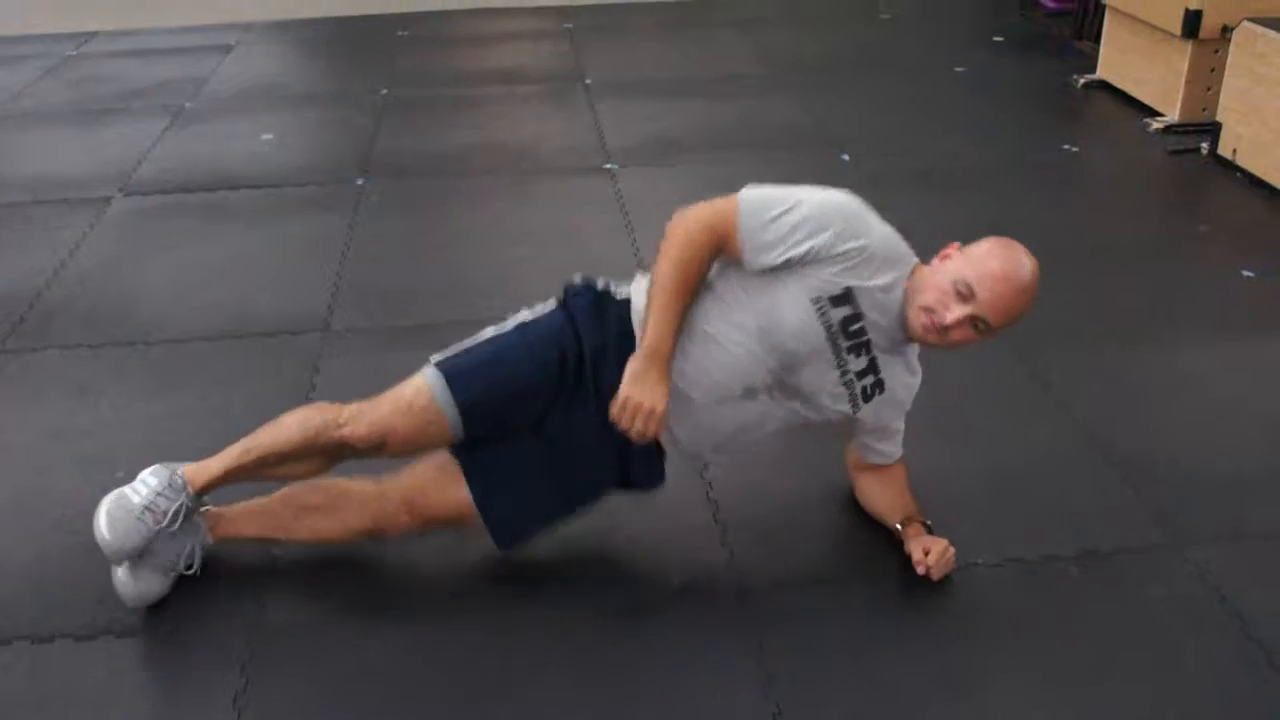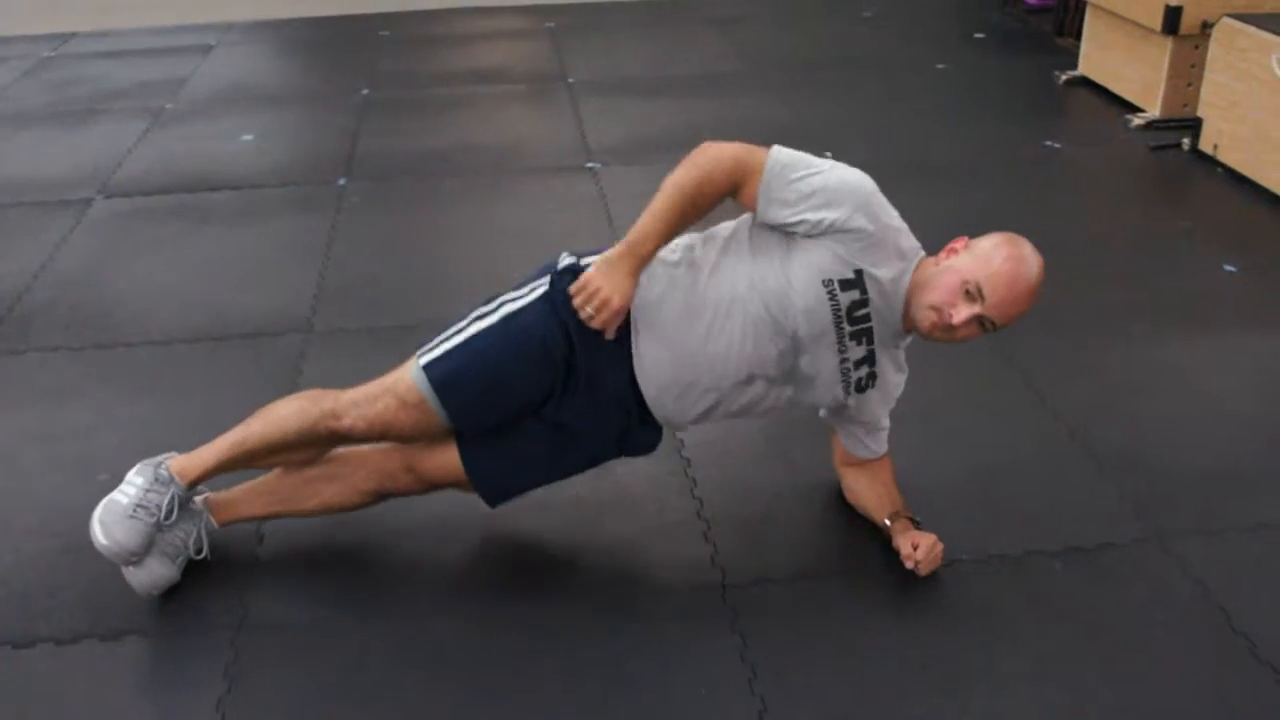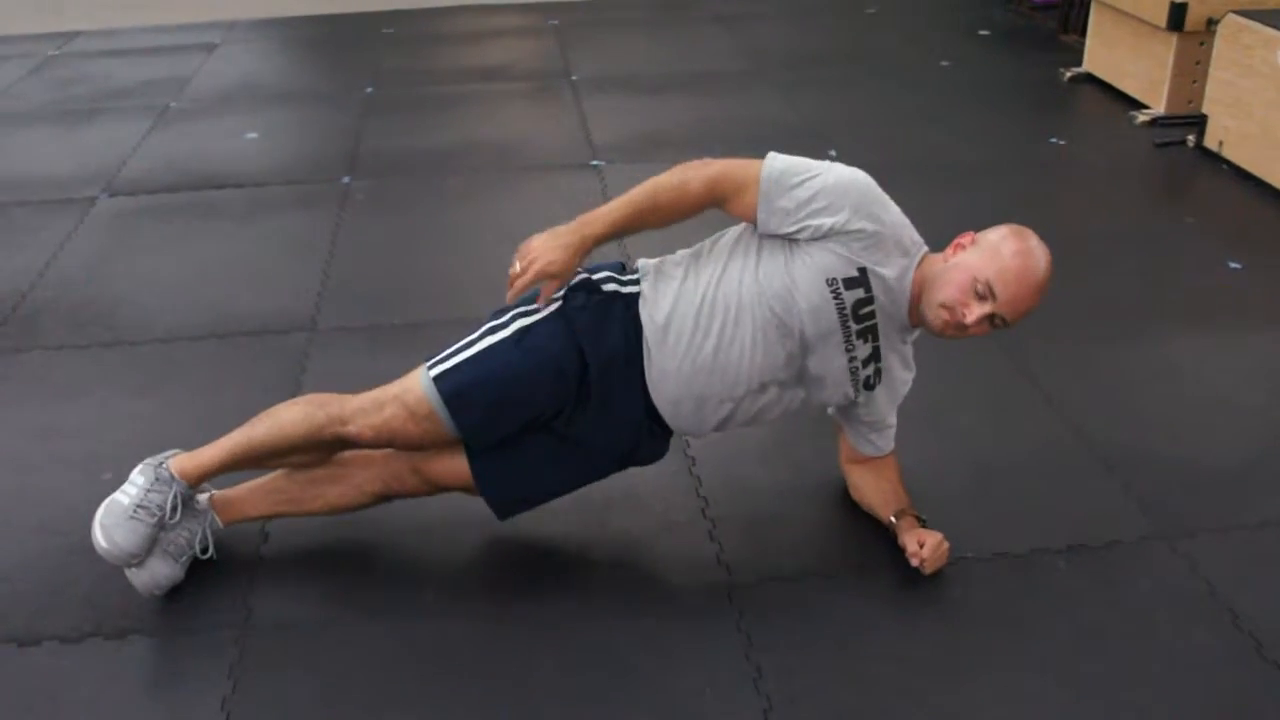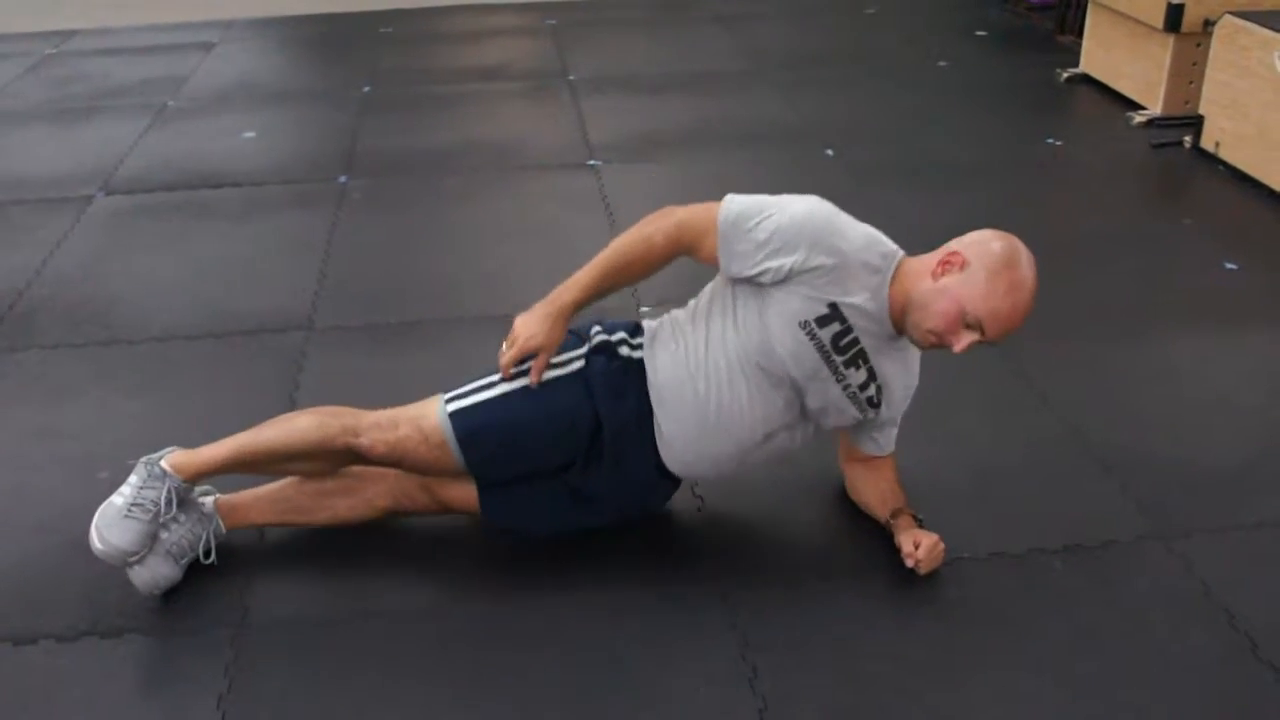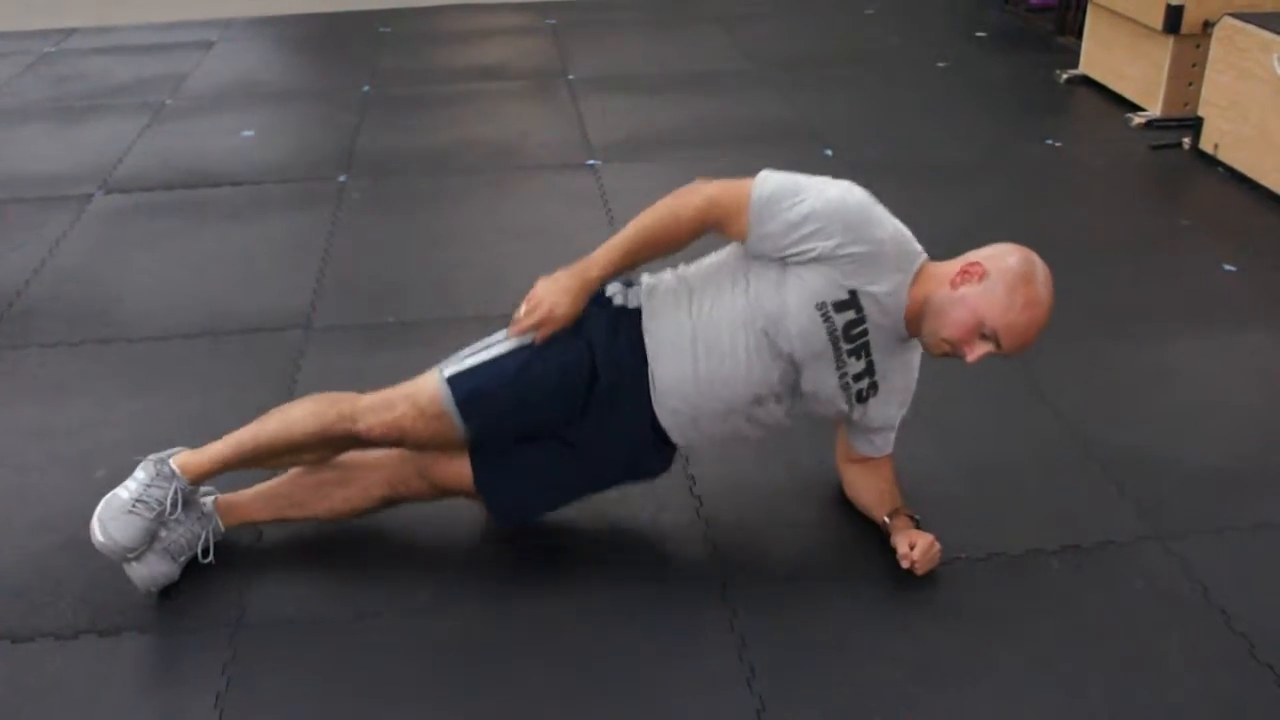
dt=0.4s
person 1, frame 1
left shoulder: (895, 377)
right shoulder: (850, 231)
left elbow: (874, 466)
right elbow: (697, 225)
left wrist: (915, 530)
right wrist: (651, 362)
left hip: (626, 452)
right hip: (598, 344)
left knee: (403, 503)
right knee: (377, 427)
left ankle: (203, 531)
right ankle: (191, 480)
person 1, frame 2
left shoulder: (879, 371)
right shoulder: (863, 218)
left elbow: (859, 462)
right elbow: (721, 159)
left wrist: (903, 528)
right wrist: (626, 256)
left hip: (616, 408)
right hip: (583, 323)
left knee: (408, 471)
right knee: (366, 417)
left ankle: (204, 519)
right ankle: (180, 475)
person 1, frame 3
left shoulder: (888, 367)
right shoulder: (862, 213)
left elbow: (864, 459)
right elbow: (713, 180)
left wrist: (908, 524)
right wrist: (579, 233)
left hip: (627, 423)
right hip: (606, 330)
left knee: (417, 475)
right knee: (375, 424)
left ankle: (207, 519)
right ankle: (181, 474)
person 1, frame 4
left shoulder: (896, 376)
right shoulder: (828, 242)
left elbow: (865, 461)
right elbow: (678, 226)
left wrist: (906, 526)
right wrist: (555, 307)
left hip: (639, 474)
right hip: (619, 387)
left knee: (419, 492)
right knee: (387, 439)
left ankle: (209, 520)
right ankle: (180, 471)
person 1, frame 5
left shoulder: (896, 372)
right shoulder: (858, 230)
left elbow: (861, 459)
right elbow: (708, 200)
left wrist: (901, 524)
right wrist: (579, 273)
left hip: (639, 438)
right hip: (613, 346)
left knee: (420, 475)
right knee: (386, 421)
left ankle: (212, 520)
right ankle: (184, 471)
